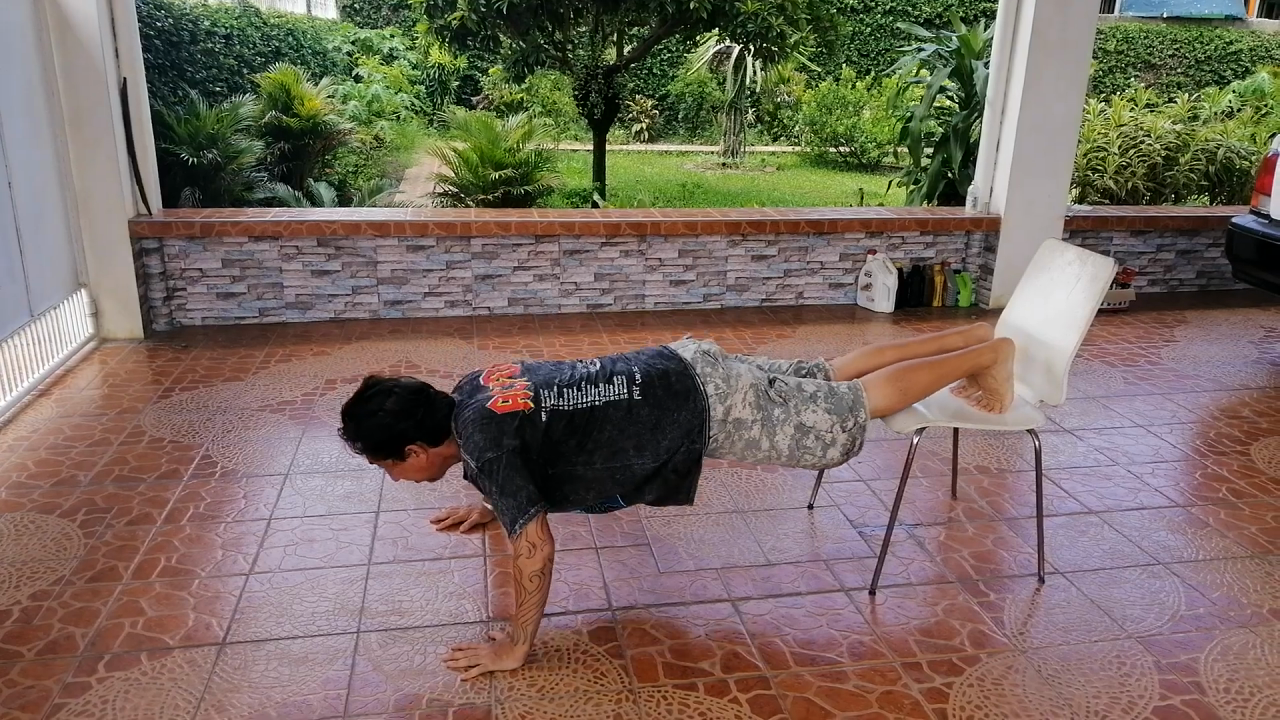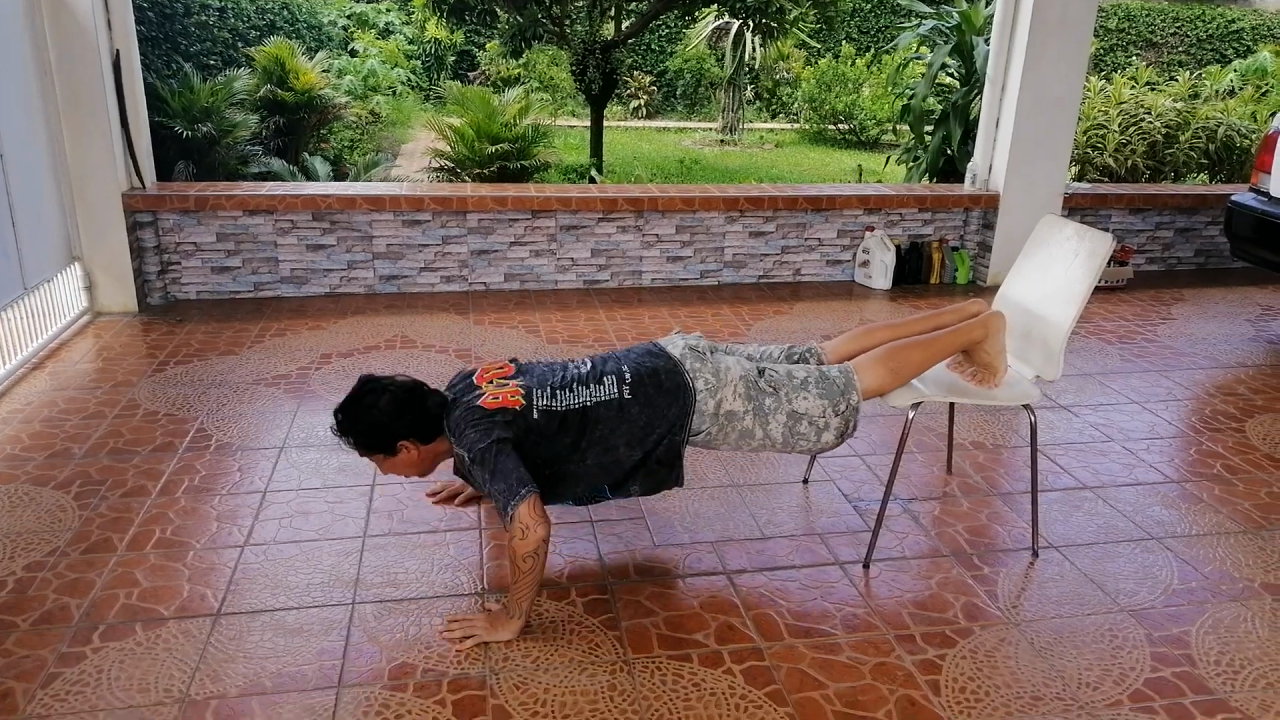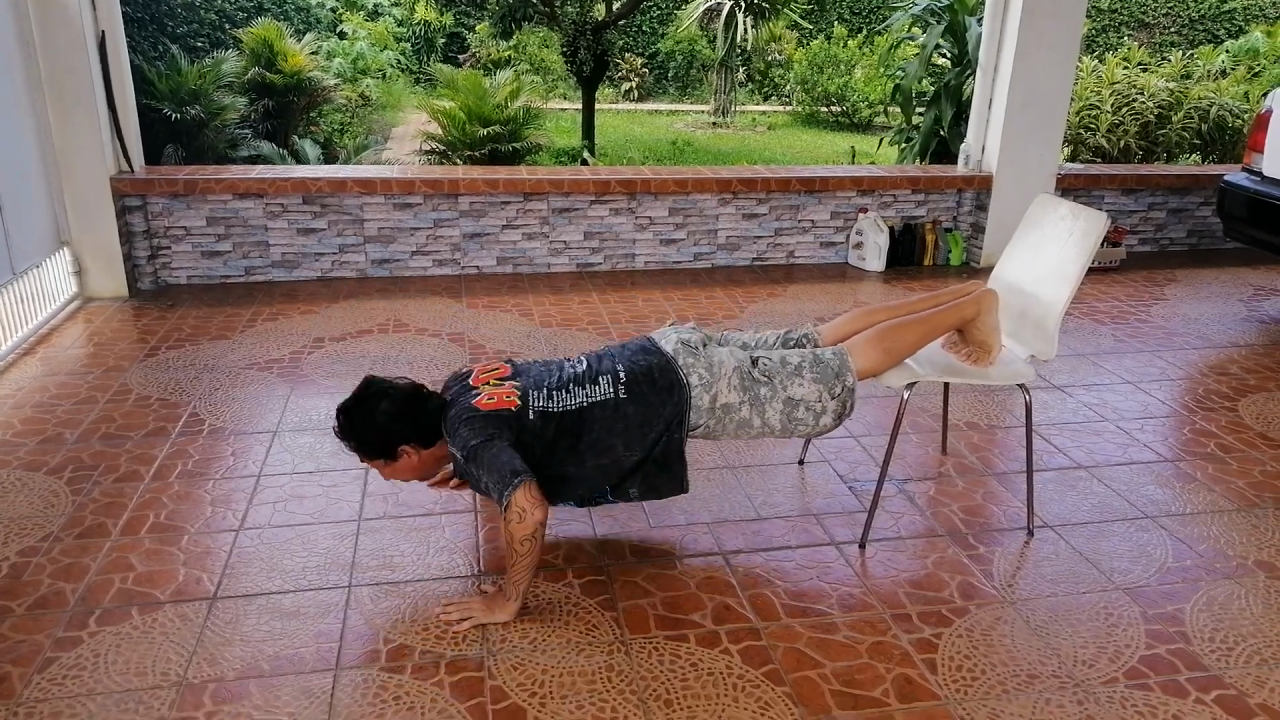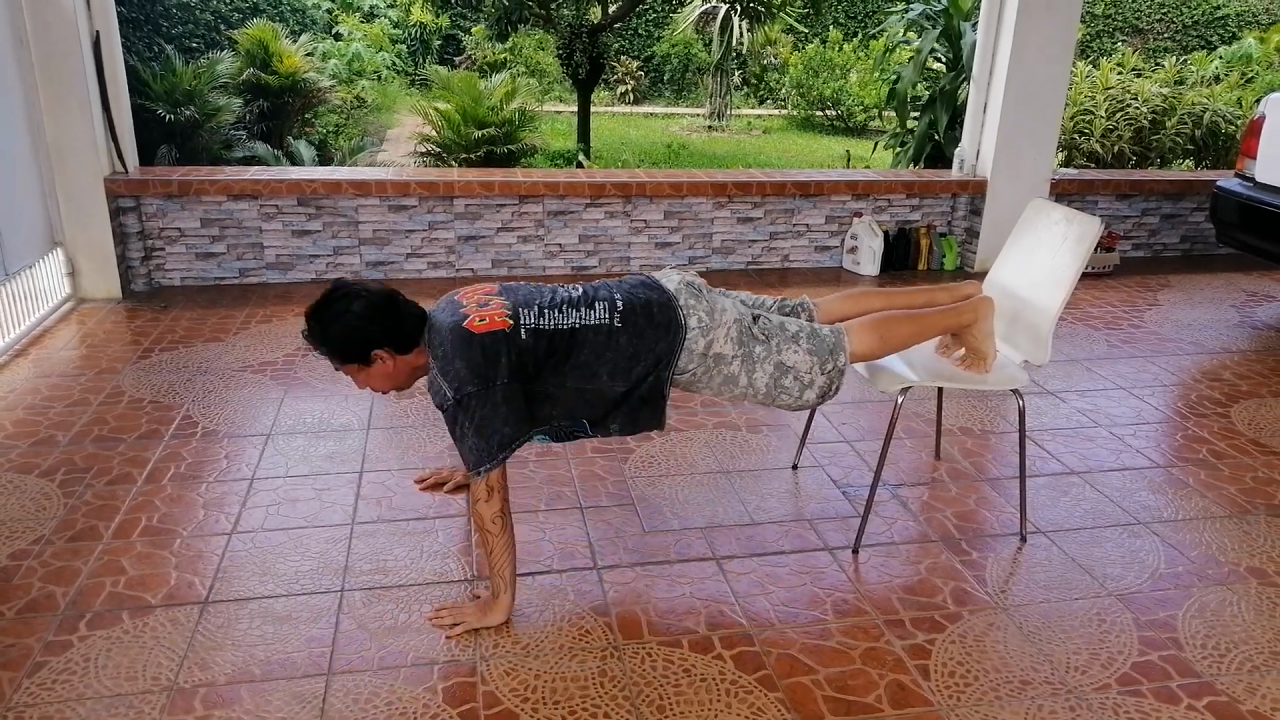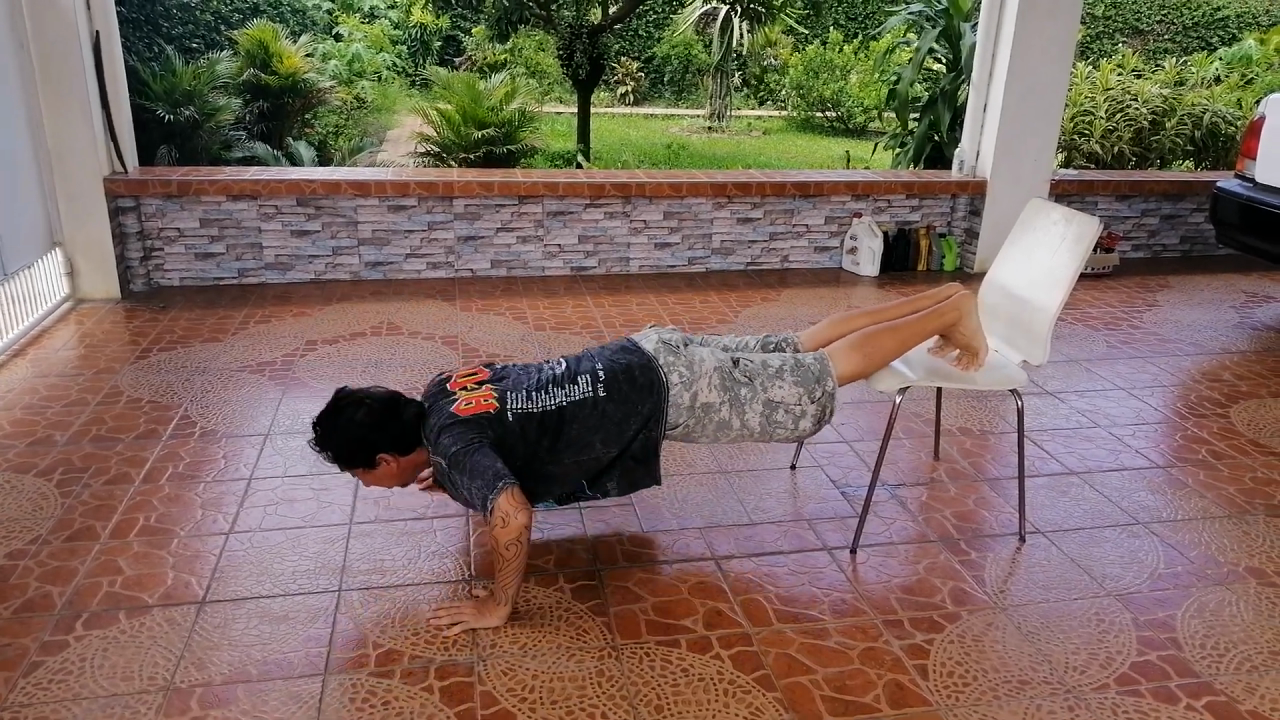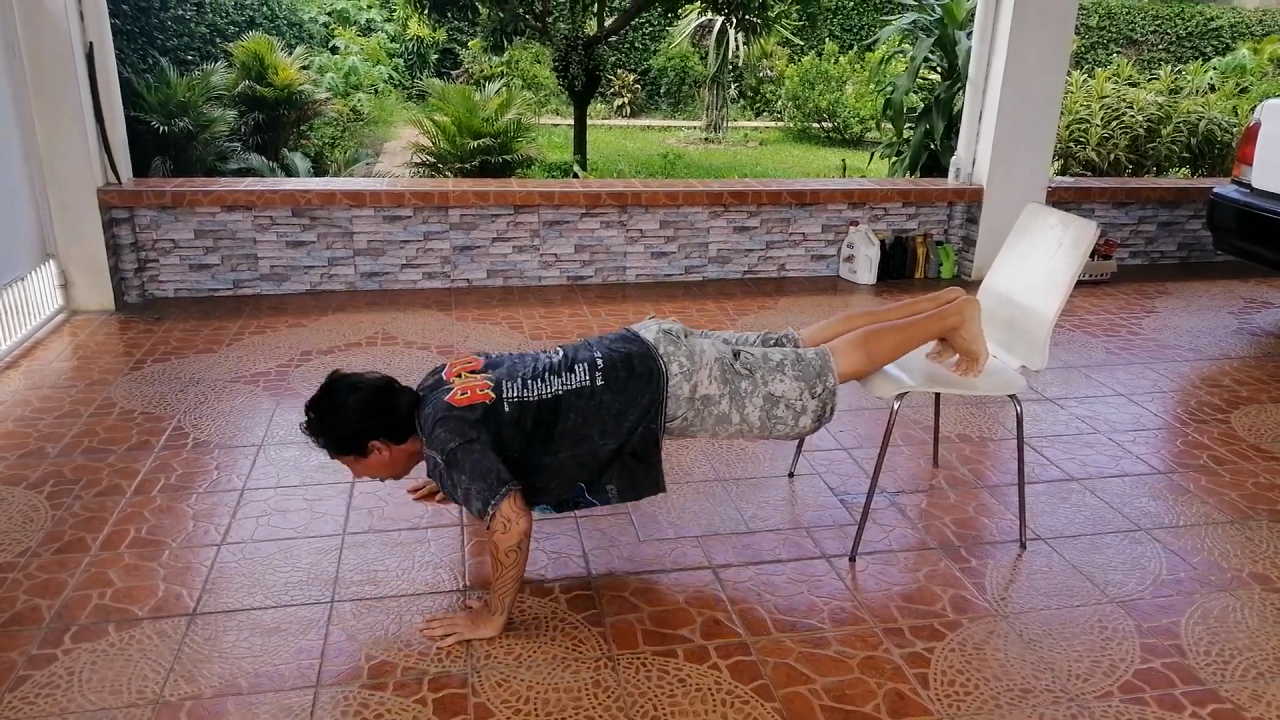
dt=0.7s
person 1, frame 1
left shoulder: (481, 444)
right shoulder: (469, 394)
left elbow: (535, 546)
left wrist: (515, 644)
right wrist: (489, 500)
left hip: (703, 409)
right hip: (685, 369)
left knee: (857, 405)
right knee: (833, 376)
left ankle: (989, 356)
right ankle: (969, 334)
person 1, frame 2
left shoulder: (475, 440)
right shoulder: (461, 390)
left elbow: (532, 525)
left wrist: (512, 615)
right wrist: (482, 476)
left hip: (691, 400)
right hip: (674, 363)
left knee: (849, 390)
right knee: (825, 362)
left ankle: (979, 330)
right ankle: (964, 312)
person 1, frame 3
left shoulder: (473, 437)
right shoulder: (460, 388)
left elbow: (528, 510)
left wrist: (507, 599)
right wrist: (473, 464)
left hip: (684, 392)
right hip: (669, 355)
left knee: (841, 373)
right knee: (818, 346)
left ankle: (972, 306)
right ankle: (959, 292)
person 1, frame 4
left shoulder: (455, 364)
right shoulder: (446, 315)
left elbow: (492, 494)
left wrist: (498, 601)
right wrist: (474, 460)
left hip: (681, 337)
right hip: (669, 300)
left knee: (837, 350)
right knee: (816, 318)
left ankle: (967, 313)
right ankle: (954, 294)
person 1, frame 5
left shoulder: (453, 440)
right shoulder: (441, 393)
left elbow: (513, 516)
left wrist: (498, 603)
right wrist: (467, 473)
left hip: (668, 390)
right hip: (651, 359)
left knee: (825, 375)
right knee: (803, 351)
left ankle: (953, 310)
right ankle: (939, 298)
person 1, frame 6
left shoulder: (445, 437)
right shoulder: (435, 390)
left elbow: (512, 520)
left wrist: (492, 613)
right wrist: (462, 481)
left hip: (665, 385)
right hip: (645, 353)
left knee: (823, 373)
right knee: (806, 350)
left ankle: (954, 314)
right ankle: (942, 301)
